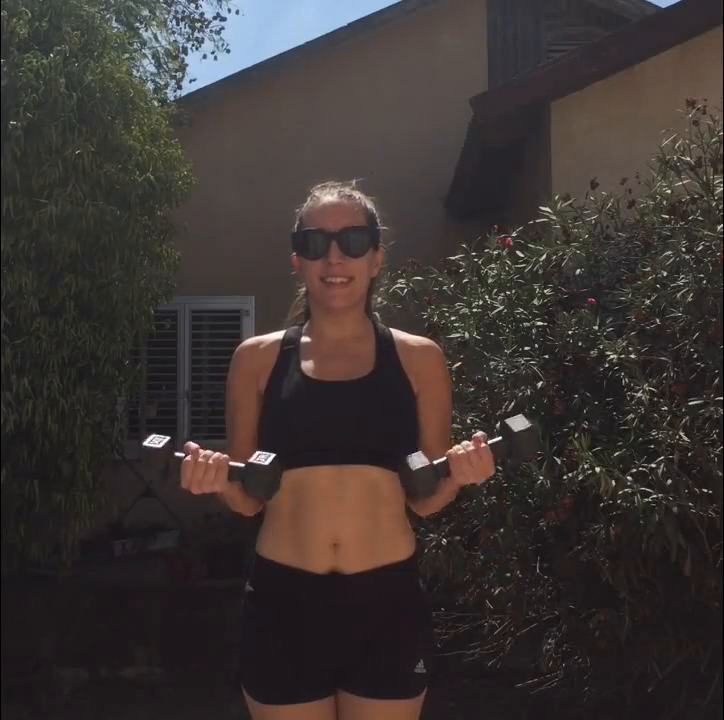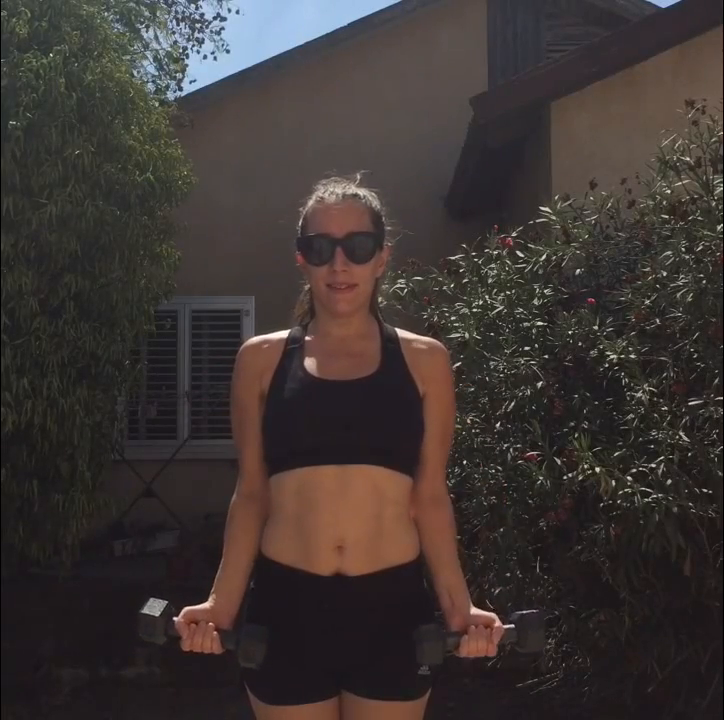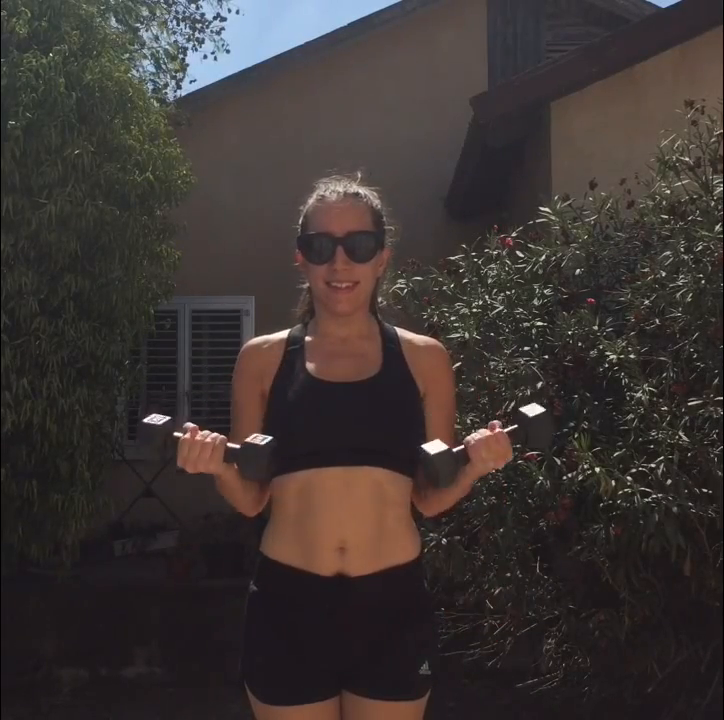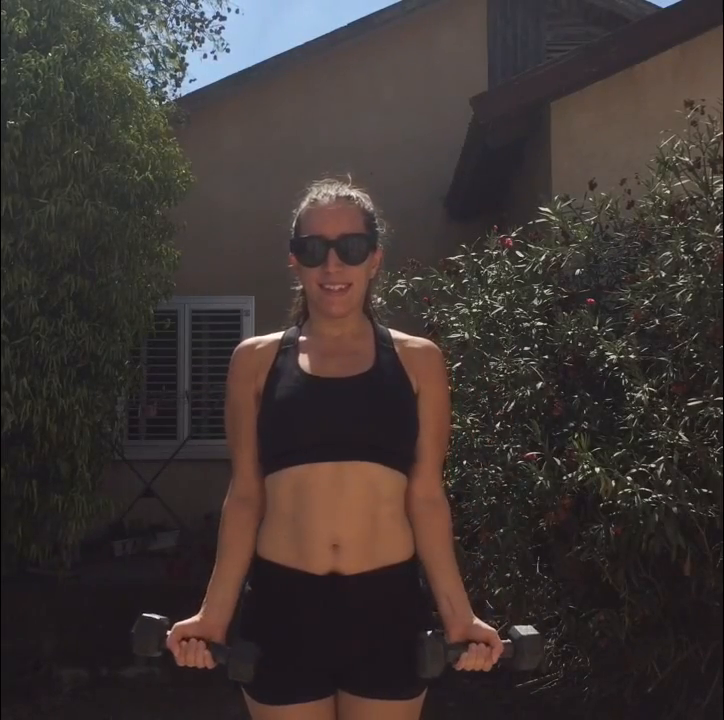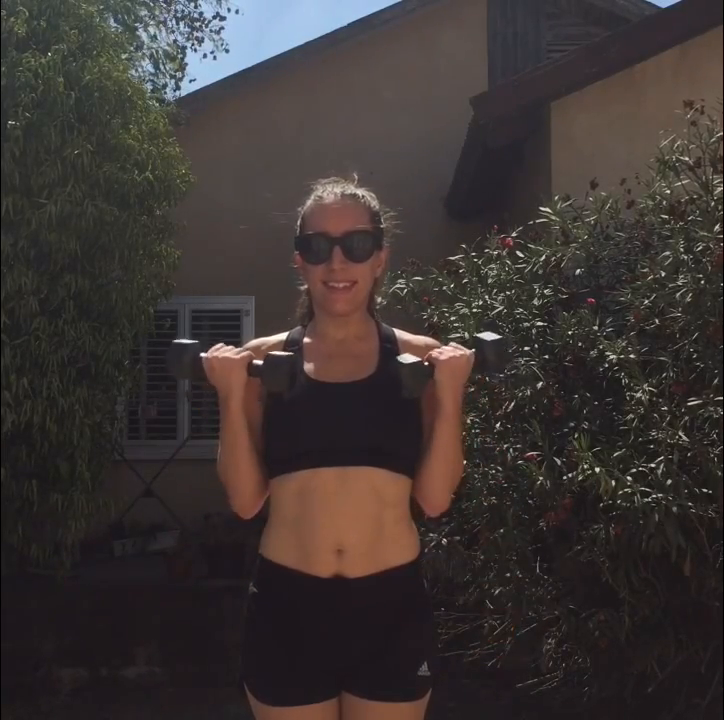
dt=1s
person 1, frame 1
left shoulder: (417, 358)
right shoulder: (258, 358)
left elbow: (423, 499)
right elbow: (249, 499)
left wrist: (456, 472)
right wrist: (219, 475)
left hip: (388, 602)
right hip: (284, 602)
person 1, frame 2
left shoulder: (424, 360)
right shoulder: (262, 359)
left elbow: (430, 495)
right elbow: (252, 491)
left wrist: (458, 602)
right wrist: (223, 599)
left hip: (393, 605)
right hip: (288, 604)
person 1, frame 3
left shoulder: (423, 358)
right shoulder: (263, 358)
left elbow: (430, 497)
right elbow: (251, 498)
left wrist: (474, 465)
right wrist: (219, 464)
left hip: (392, 606)
right hip: (288, 606)
person 1, frame 4
left shoulder: (417, 360)
right shoulder: (256, 360)
left elbow: (426, 496)
right elbow: (245, 495)
left wrist: (457, 610)
right wrist: (215, 610)
left hip: (388, 604)
right hip: (283, 605)
person 1, frame 5
left shoulder: (420, 358)
right shoulder: (261, 360)
left elbow: (434, 497)
right elbow: (245, 499)
left wrist: (449, 397)
right wrist: (232, 398)
left hip: (392, 607)
right hip: (288, 606)
